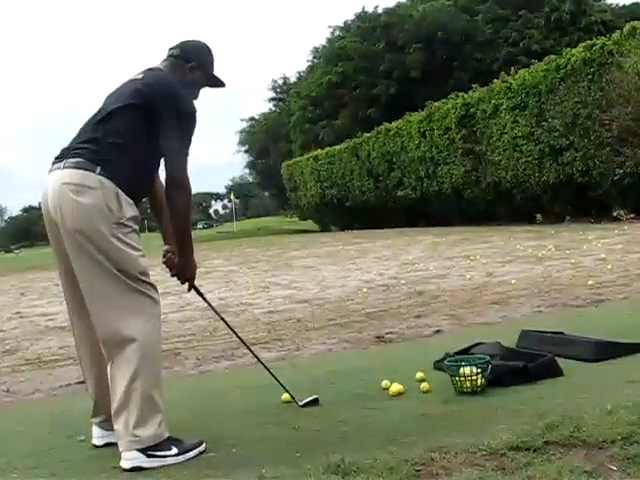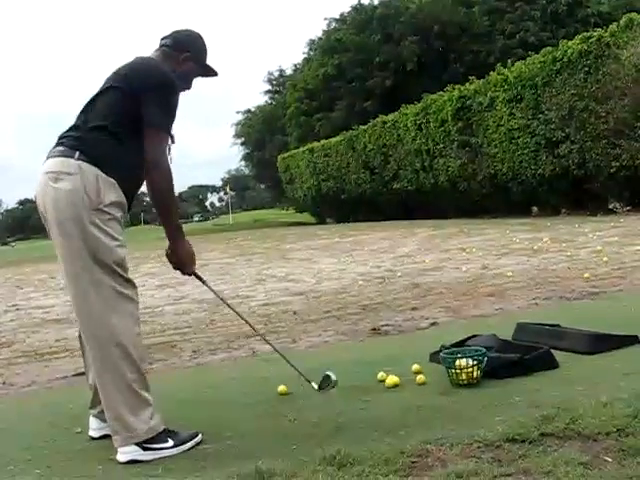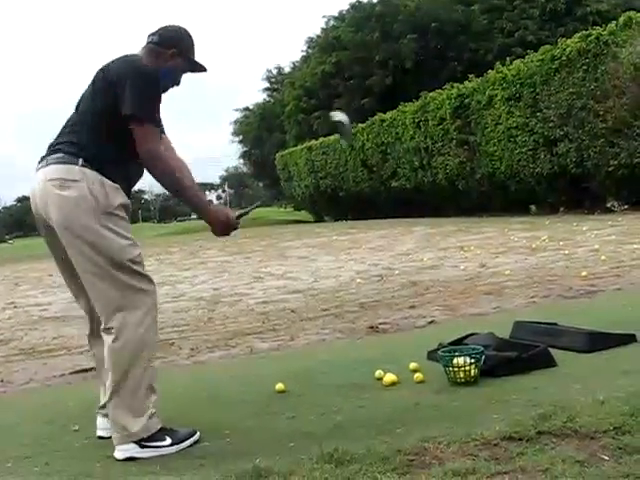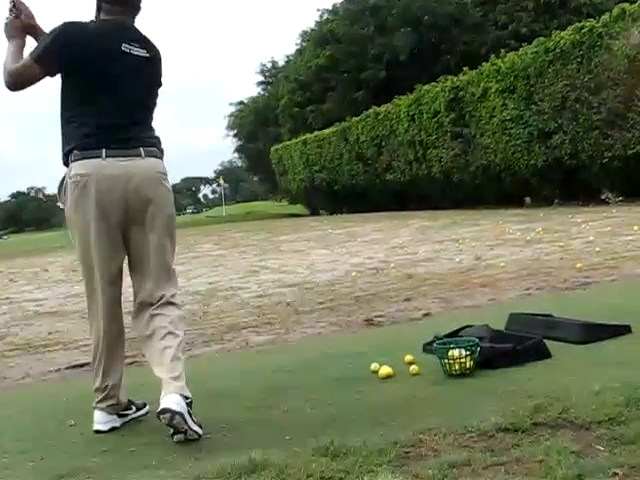
dt=0.7s
person 1, frame 1
left shoulder: (139, 88)
right shoulder: (174, 97)
left elbow: (150, 175)
right elbow: (177, 183)
left wrist: (168, 242)
right wrist: (185, 253)
left hip: (60, 187)
right hip: (91, 193)
left knee: (93, 315)
right knee: (135, 312)
left ankle: (109, 419)
right ankle: (142, 439)
person 1, frame 2
left shoulder: (138, 78)
right shoulder: (158, 80)
left elbow: (146, 166)
right elbow: (156, 164)
left wrist: (169, 236)
right wrist: (177, 239)
left hip: (65, 182)
right hip: (81, 183)
left knee: (96, 306)
right knee: (111, 305)
left ankle: (107, 411)
right ankle: (137, 434)
person 1, frame 3
left shoulder: (123, 75)
right shoulder: (140, 76)
left elbow: (163, 155)
right elbow: (152, 155)
left wrist: (202, 206)
right wrist: (205, 209)
left hip: (55, 187)
right hip: (81, 186)
left knee: (107, 307)
right knee: (134, 303)
left ankle: (114, 409)
right ankle: (140, 432)
person 1, frame 4
left shoulder: (75, 36)
right shoulder: (150, 54)
left hip: (91, 172)
right hip: (146, 169)
left knee: (102, 293)
right knee: (157, 290)
left ankle: (109, 403)
right ankle: (173, 391)
